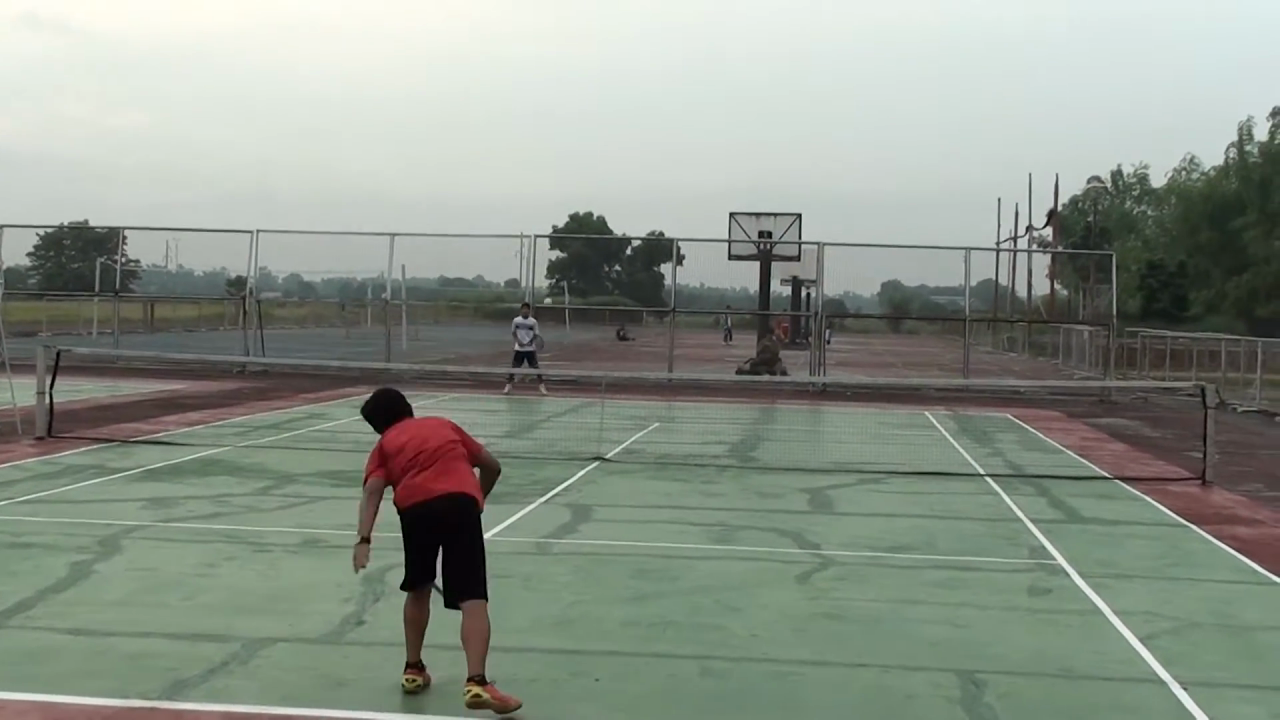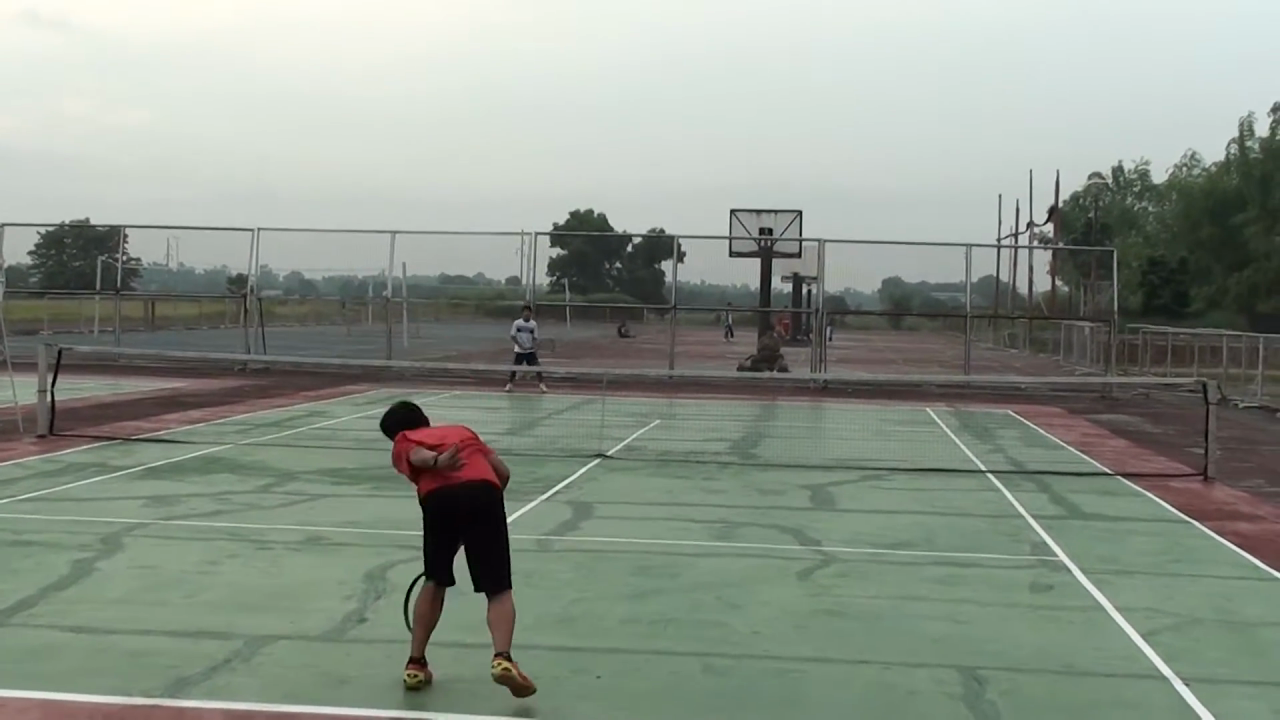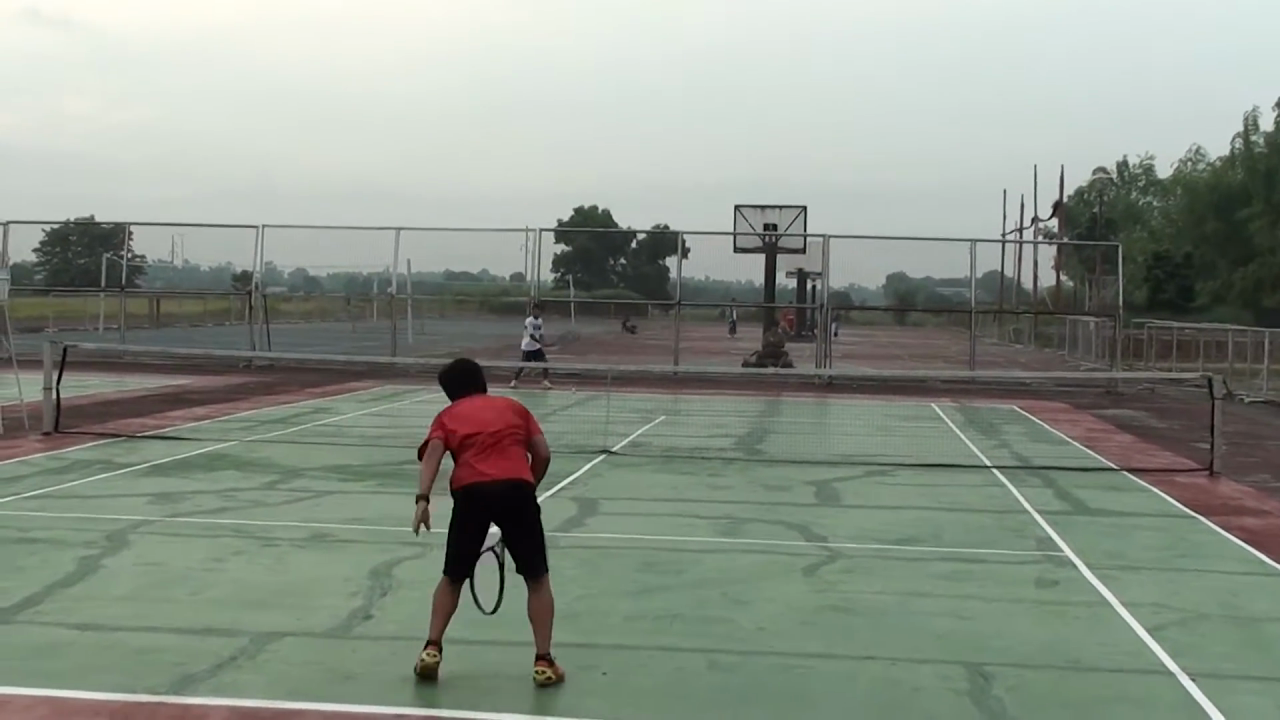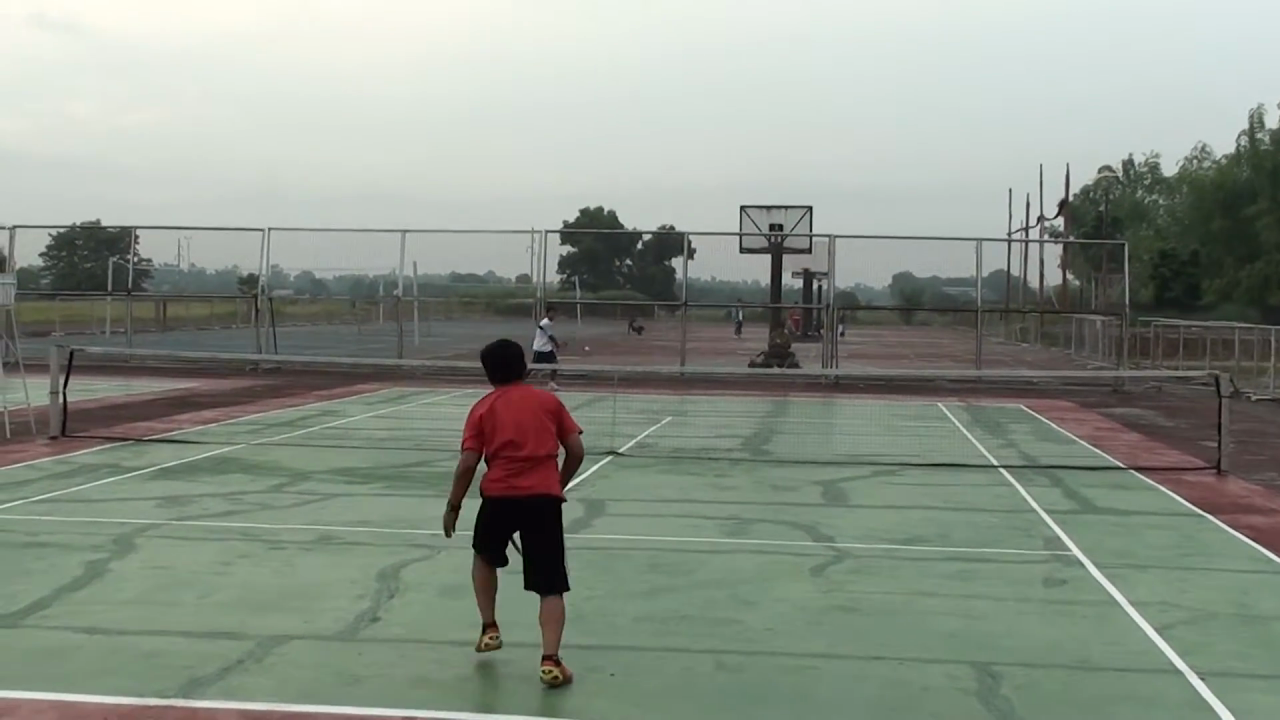
dt=0.2s
person 1, frame 1
left shoulder: (384, 446)
right shoulder: (446, 425)
left elbow: (372, 492)
right elbow: (491, 466)
left wrist: (362, 540)
right wrist: (477, 501)
left hip: (415, 508)
right hip: (461, 501)
left knee: (419, 589)
right knee: (472, 599)
left ankle: (413, 668)
right ankle: (476, 683)
person 1, frame 2
left shoulder: (403, 443)
right shoulder: (462, 430)
left elbow: (420, 457)
right elbow: (504, 473)
left wrist: (439, 462)
left hip: (439, 496)
right hip: (483, 491)
left knee: (435, 582)
right knee: (499, 591)
left ankle: (416, 664)
right ankle: (502, 659)
person 1, frame 3
left shoulder: (446, 417)
right shoulder: (513, 406)
left elbow: (432, 455)
right elbow: (542, 454)
left wrist: (423, 499)
left hip: (471, 490)
right hip: (516, 487)
left knee: (453, 577)
right knee: (537, 577)
left ankle: (432, 647)
right ankle: (544, 661)
person 1, frame 4
left shoulder: (482, 409)
right shoulder: (549, 401)
left elbow: (467, 464)
right elbow: (577, 451)
left wrist: (452, 507)
right wrist: (558, 484)
left hip: (499, 495)
right hip: (544, 496)
left knee: (484, 557)
right knee: (551, 588)
left ankle: (490, 628)
right ankle: (551, 660)
